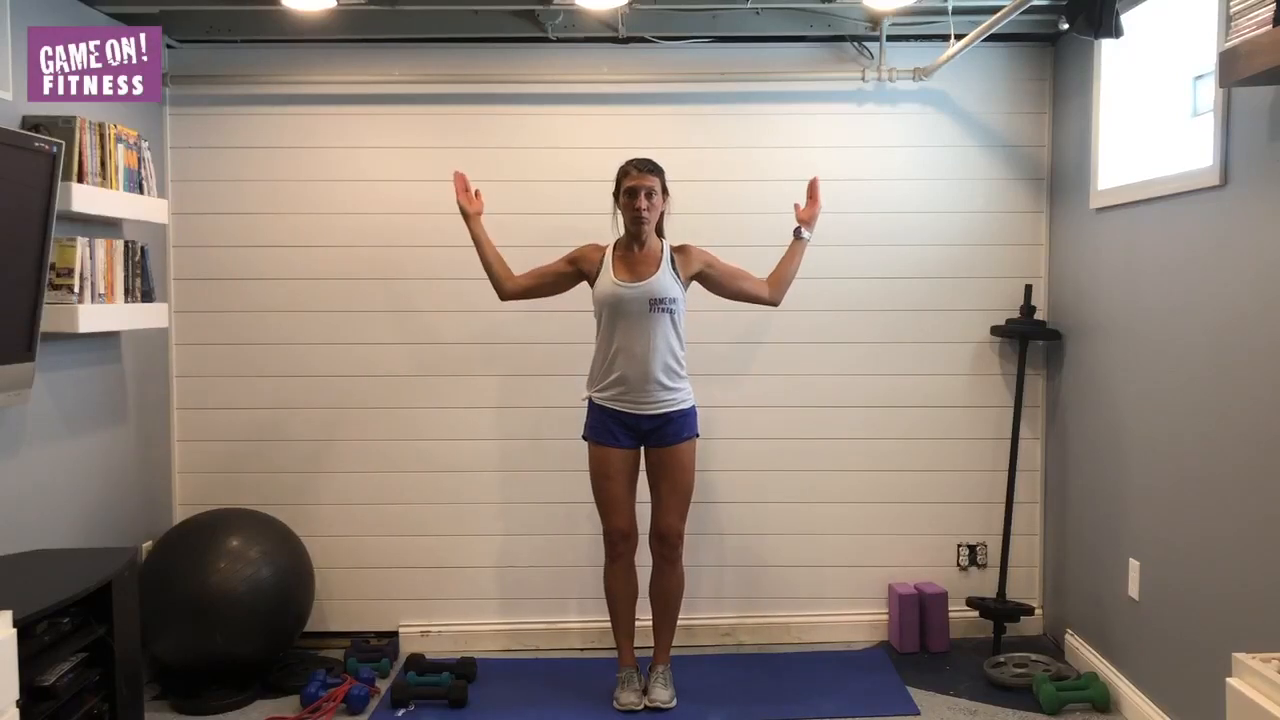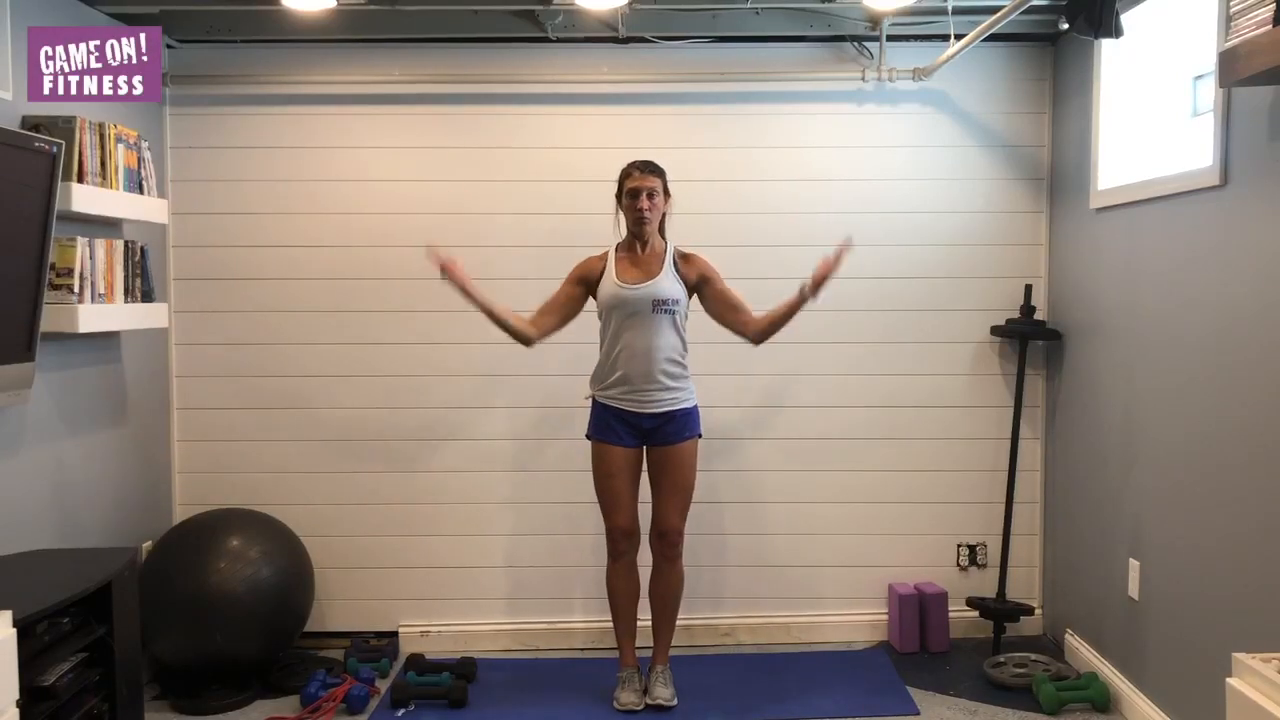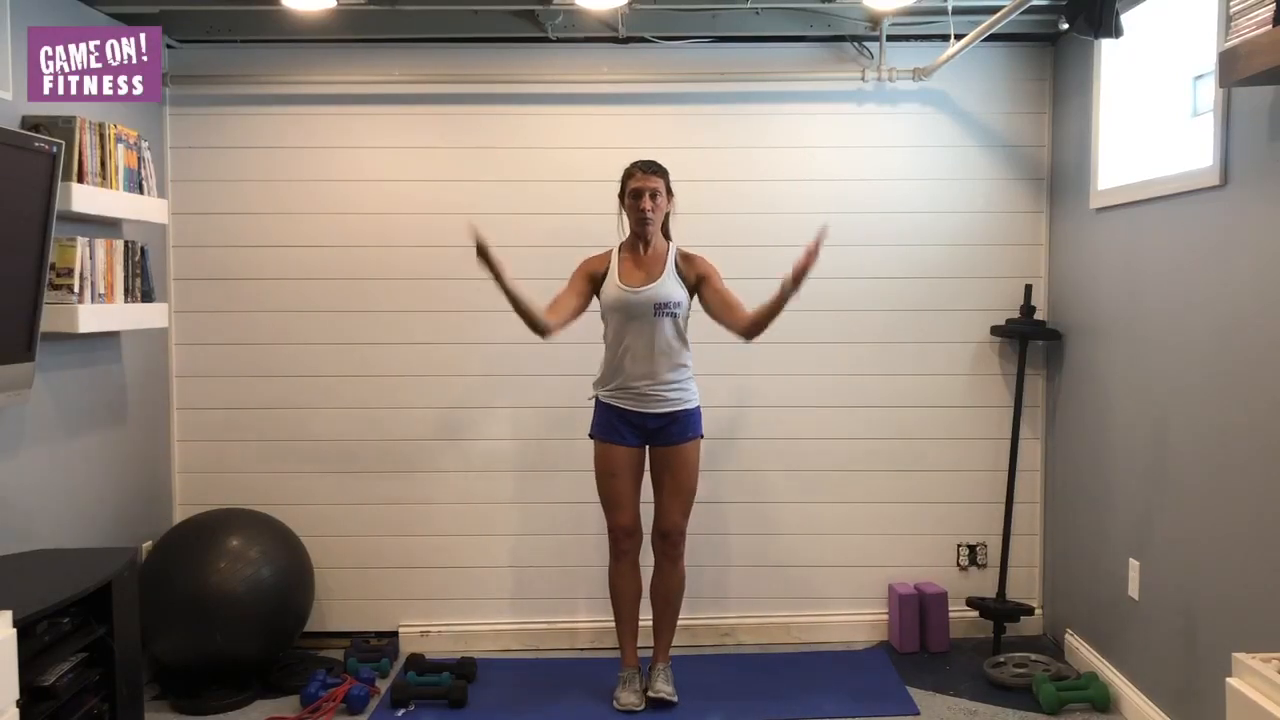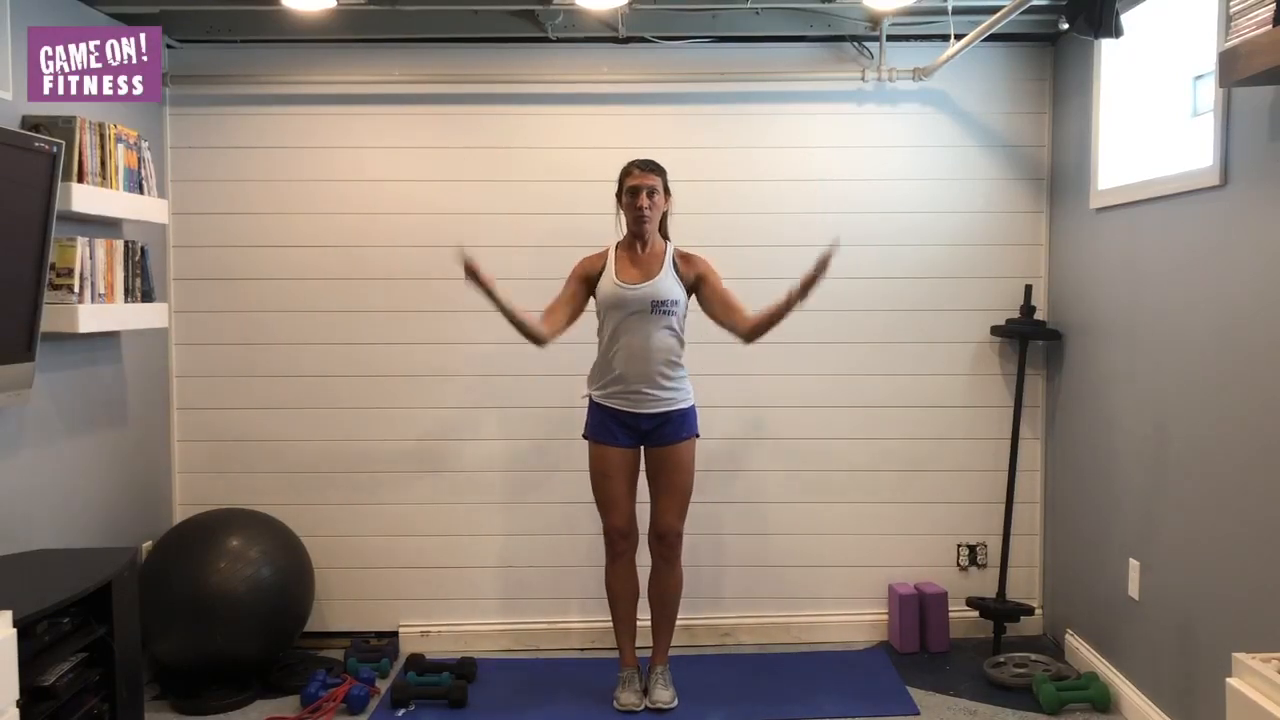
dt=1s
person 1, frame 1
left shoulder: (687, 259)
right shoulder: (592, 259)
left elbow: (770, 292)
right elbow: (510, 288)
left wrist: (802, 233)
right wrist: (475, 225)
left hip: (672, 414)
right hip: (611, 415)
left knee: (668, 541)
right knee: (619, 540)
left ankle: (661, 667)
right ankle: (627, 668)
person 1, frame 2
left shoulder: (690, 266)
right shoulder: (595, 268)
left elbow: (753, 330)
right elbow: (531, 330)
left wrist: (808, 292)
right wrist: (469, 291)
left hip: (674, 413)
right hip: (614, 415)
left knee: (668, 539)
right knee: (621, 539)
left ankle: (661, 665)
right ankle: (627, 667)
person 1, frame 3
left shoulder: (692, 266)
right shoulder: (598, 266)
left elbow: (747, 326)
right elbow: (545, 323)
left wrist: (794, 282)
right wrist: (499, 273)
left hip: (676, 414)
right hip: (617, 414)
left knee: (670, 538)
right knee: (623, 538)
left ankle: (661, 664)
right ankle: (629, 667)
person 1, frame 4
left shoulder: (689, 265)
right shoulder: (594, 266)
left elbow: (746, 327)
right elbow: (542, 331)
left wrist: (802, 290)
right wrist: (492, 291)
left hip: (671, 414)
right hip: (611, 415)
left knee: (667, 540)
right knee: (619, 540)
left ankle: (660, 666)
right ankle: (628, 667)
